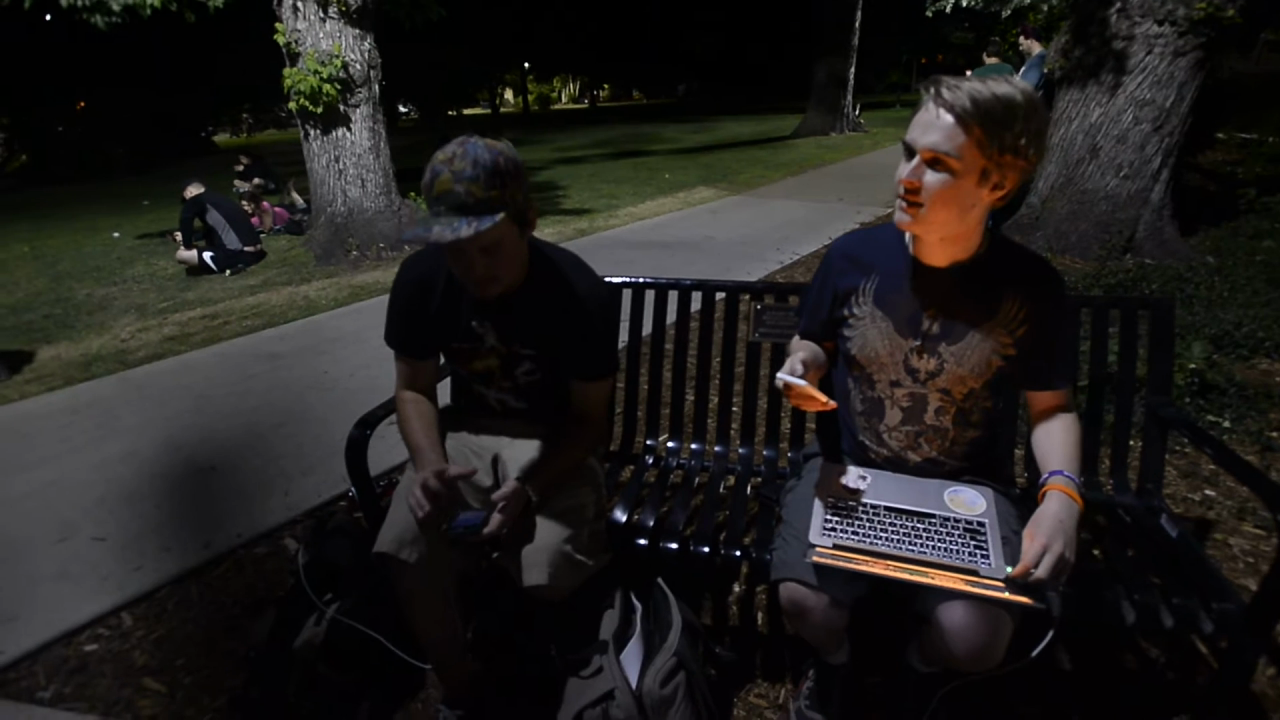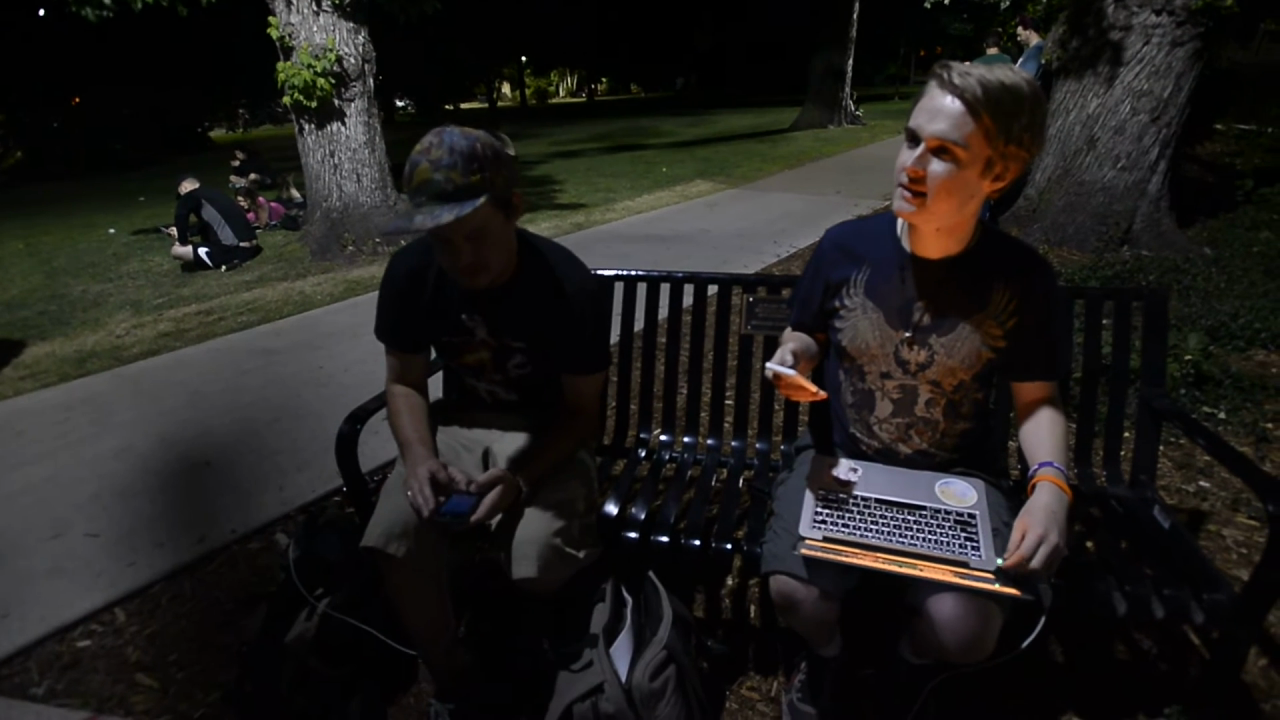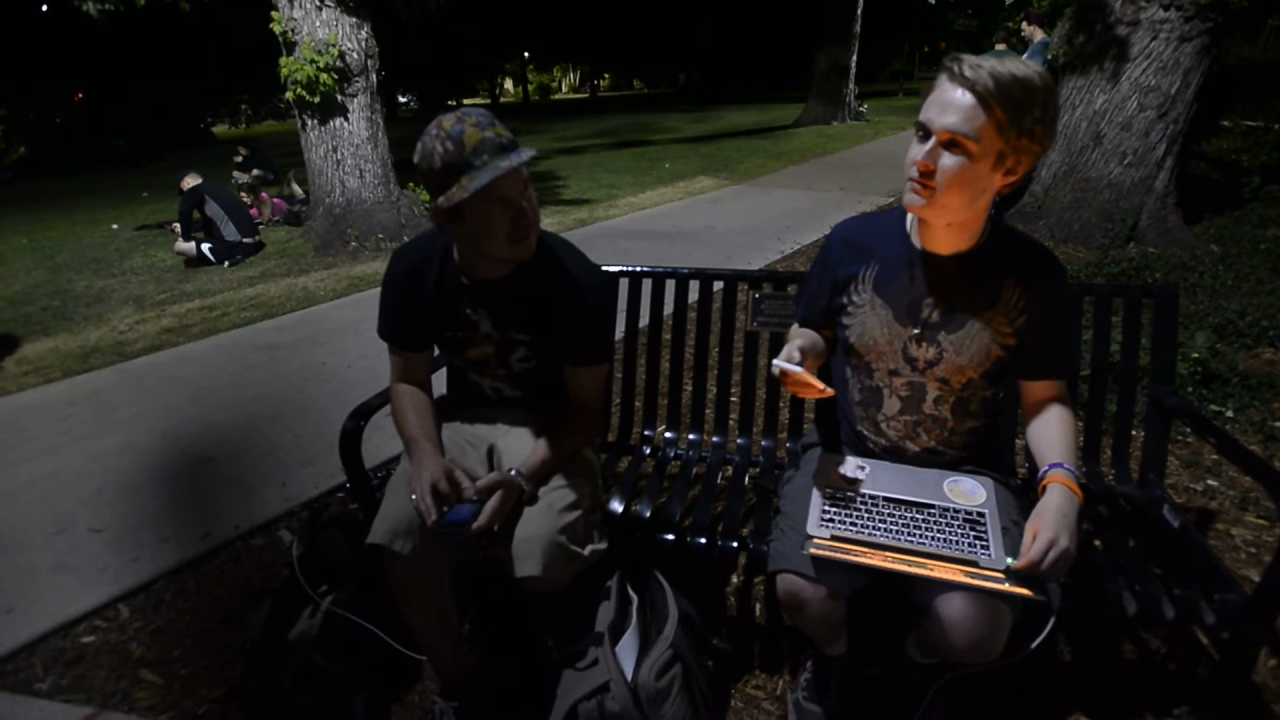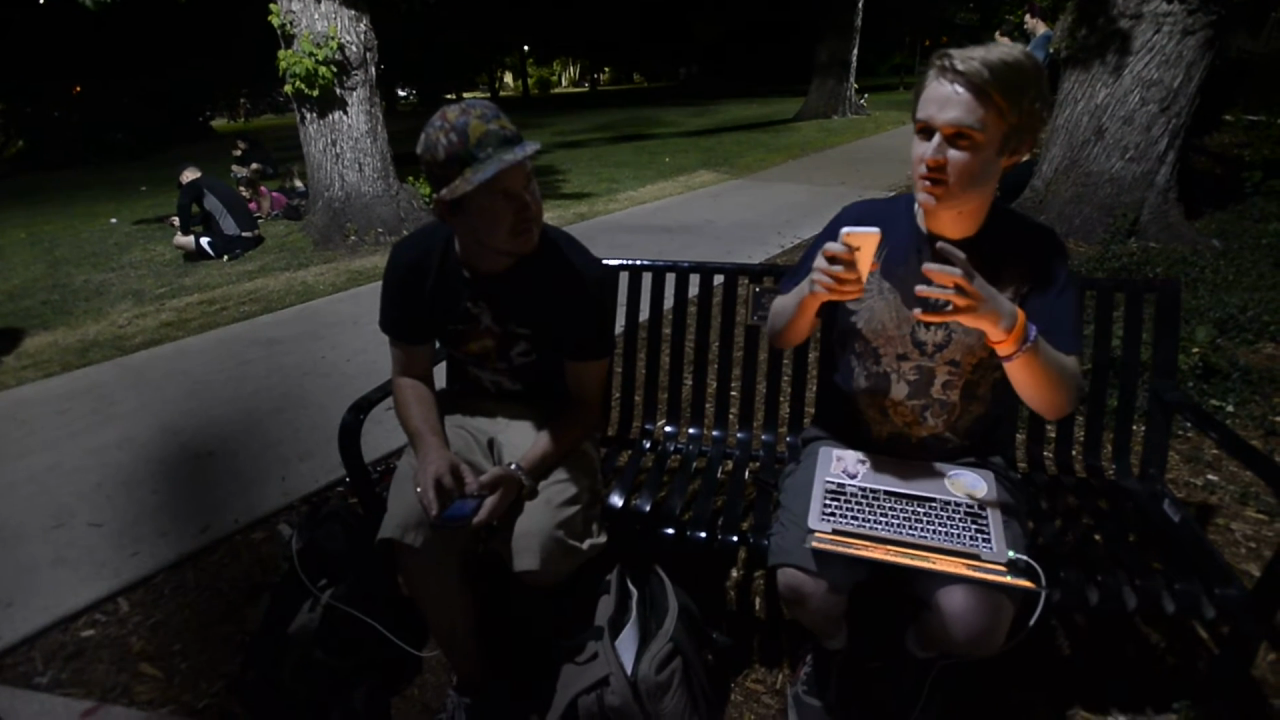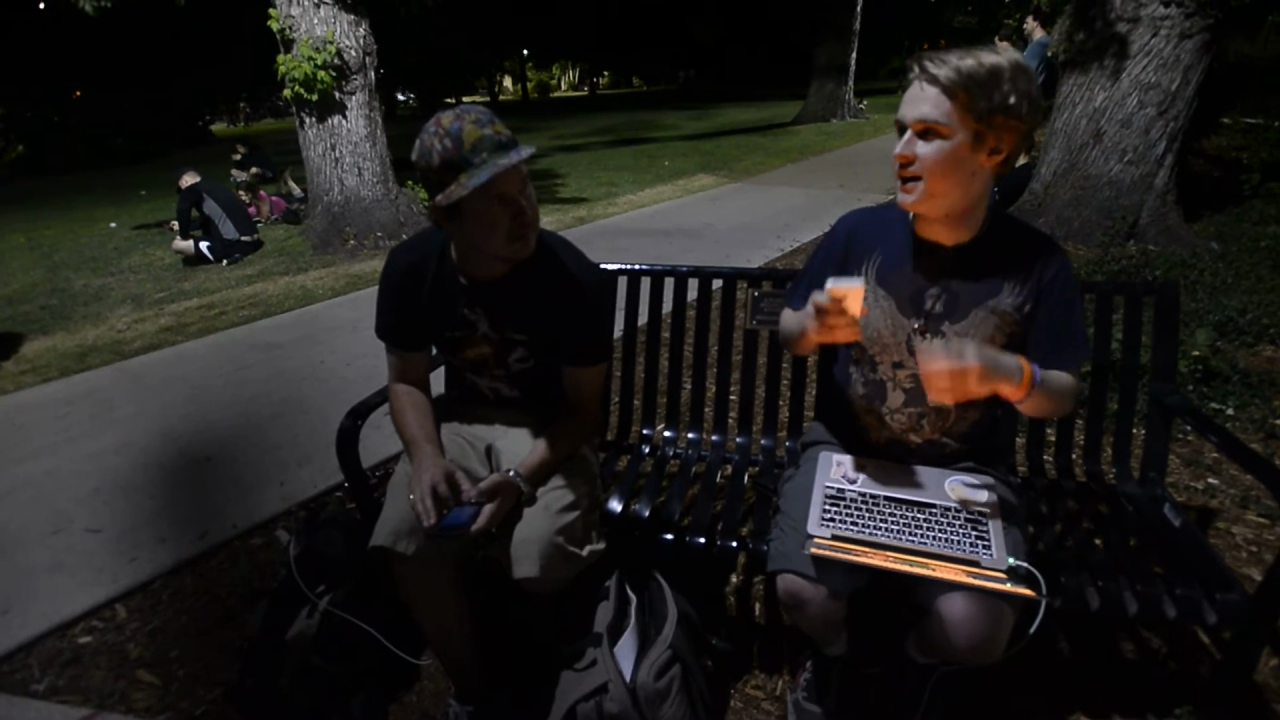
dt=1s
person 1, frame 1
left shoulder: (1031, 285)
right shoulder: (854, 255)
left elbow: (1051, 406)
right elbow: (816, 344)
left wrist: (1061, 492)
right wrist: (803, 368)
left hip: (966, 488)
right hip: (850, 469)
left knee: (973, 638)
right knee: (805, 601)
right ankle: (833, 662)
person 1, frame 2
left shoulder: (1022, 276)
right shoulder: (845, 246)
left elbow: (1036, 399)
right elbow: (807, 335)
left wrist: (1050, 483)
right wrist: (793, 357)
left hip: (957, 479)
right hip: (840, 461)
left knee: (964, 631)
right knee: (794, 592)
left ankle: (911, 666)
right ankle: (825, 655)
person 1, frame 3
left shoulder: (1032, 274)
right shoulder: (853, 243)
left elbow: (1045, 399)
right elbow: (812, 334)
left wrist: (1061, 487)
right wrist: (802, 356)
left hip: (964, 478)
right hip: (848, 461)
left knee: (973, 631)
right knee: (803, 594)
right ankle: (832, 656)
person 1, frame 4
left shoulder: (1035, 252)
right shoulder: (864, 224)
left elbow: (1059, 401)
right elbow: (779, 337)
left wrist: (1002, 322)
right wrist: (811, 294)
left hip: (962, 465)
right hip: (846, 447)
left knee: (975, 623)
right knee: (803, 587)
left ankle: (911, 658)
right ankle: (831, 648)
person 1, frame 5
left shoulder: (1036, 262)
right shoulder: (859, 232)
left elbow: (1061, 393)
right elbow: (787, 336)
left wrist: (1006, 375)
right wrist: (813, 327)
left hip: (961, 469)
right hip: (847, 450)
left knee: (975, 632)
right knee: (802, 594)
left ankle: (911, 663)
right ankle: (831, 654)
person 2, frame 1
left shoulder: (578, 292)
right shoulder: (420, 278)
left elbow: (591, 418)
right elbow: (414, 389)
left wrist: (531, 489)
right wrist: (429, 463)
left hip: (554, 440)
right hip: (469, 431)
left knee: (549, 571)
right knee: (405, 548)
person 2, frame 2
left shoulder: (571, 288)
right shoulder: (410, 273)
left elbow: (583, 412)
right elbow: (405, 381)
left wrist: (521, 478)
right wrist: (419, 458)
left hip: (546, 432)
right hip: (459, 424)
left knee: (538, 565)
right knee: (394, 542)
right ankle: (451, 686)
person 2, frame 3
left shoulder: (575, 280)
right shoulder: (414, 269)
left elbow: (585, 408)
right elbow: (409, 380)
left wrist: (524, 478)
right wrist: (426, 457)
left hip: (551, 429)
right hip: (464, 421)
left knee: (542, 561)
right knee: (401, 540)
person 2, frame 4
left shoulder: (576, 274)
right shoulder: (414, 261)
left elbow: (585, 401)
right elbow: (410, 373)
left wrist: (523, 472)
right wrist: (431, 450)
left hip: (551, 423)
right hip: (465, 413)
left knee: (541, 557)
right knee: (412, 536)
person 2, frame 5
left shoulder: (574, 280)
right shoulder: (411, 268)
left elbow: (583, 408)
right elbow: (407, 381)
left wrist: (522, 479)
right wrist: (427, 458)
left hip: (550, 429)
right hip: (463, 420)
left knee: (540, 564)
right knee: (407, 544)
